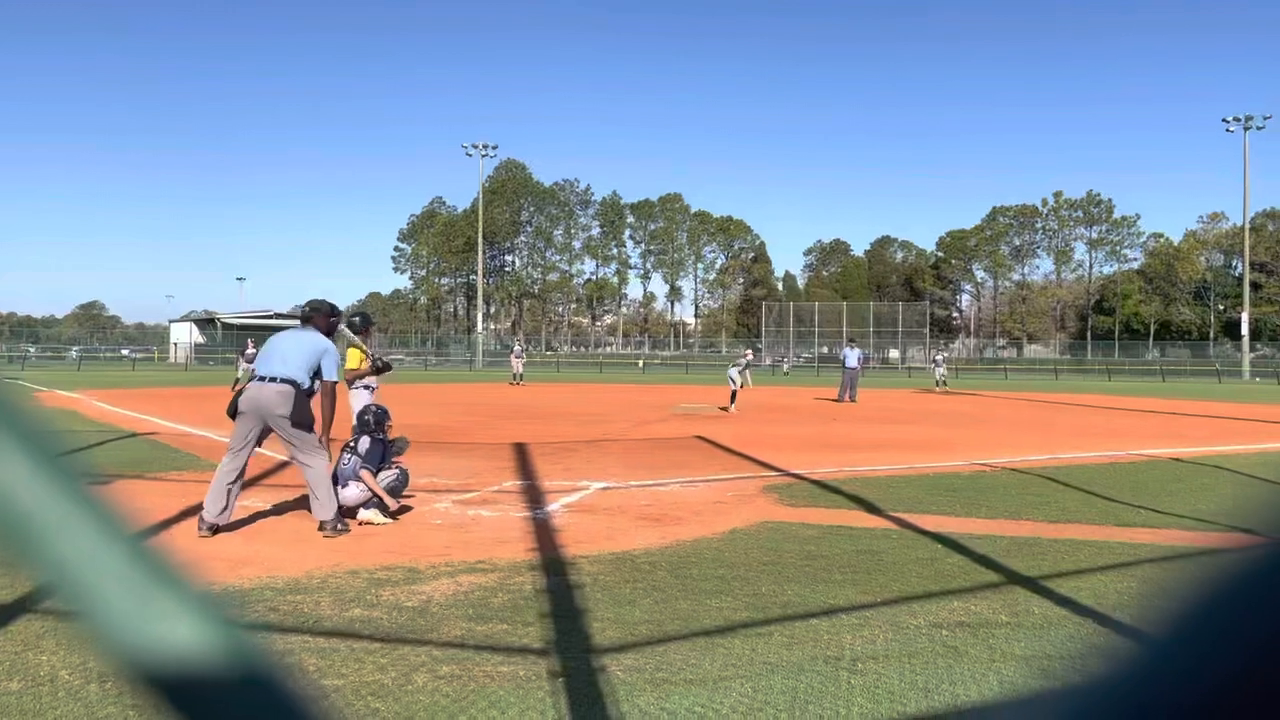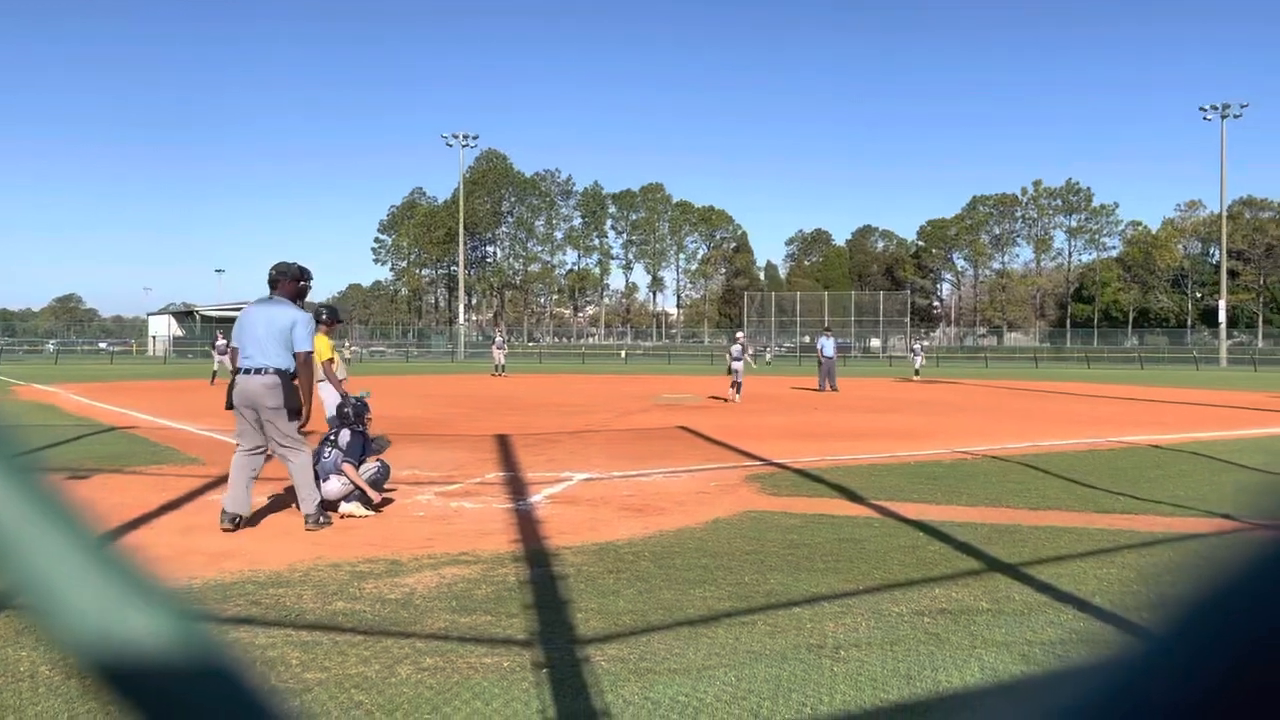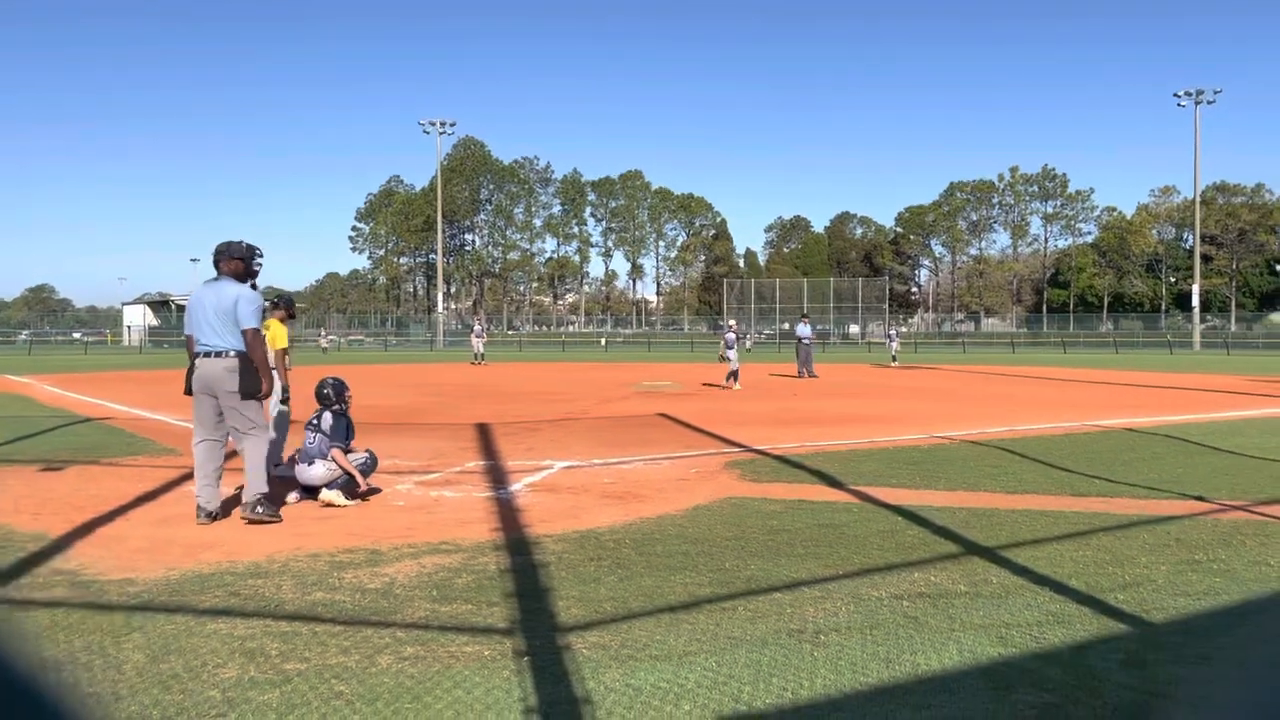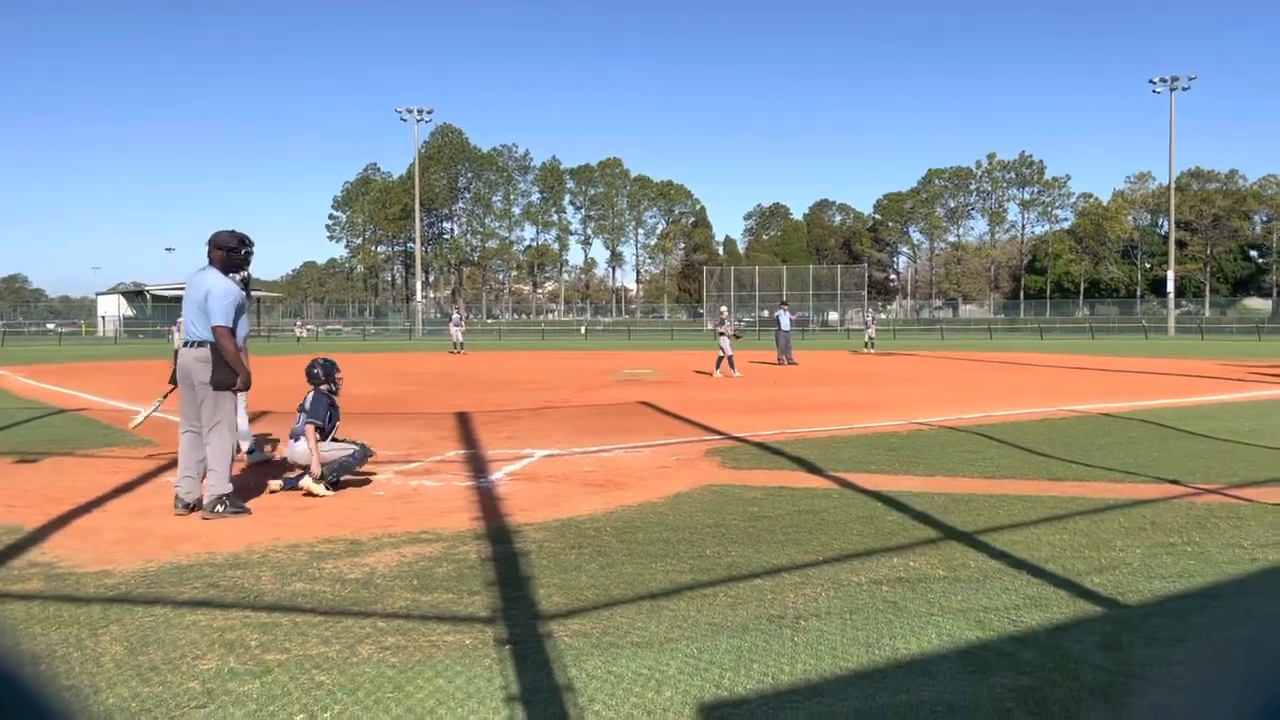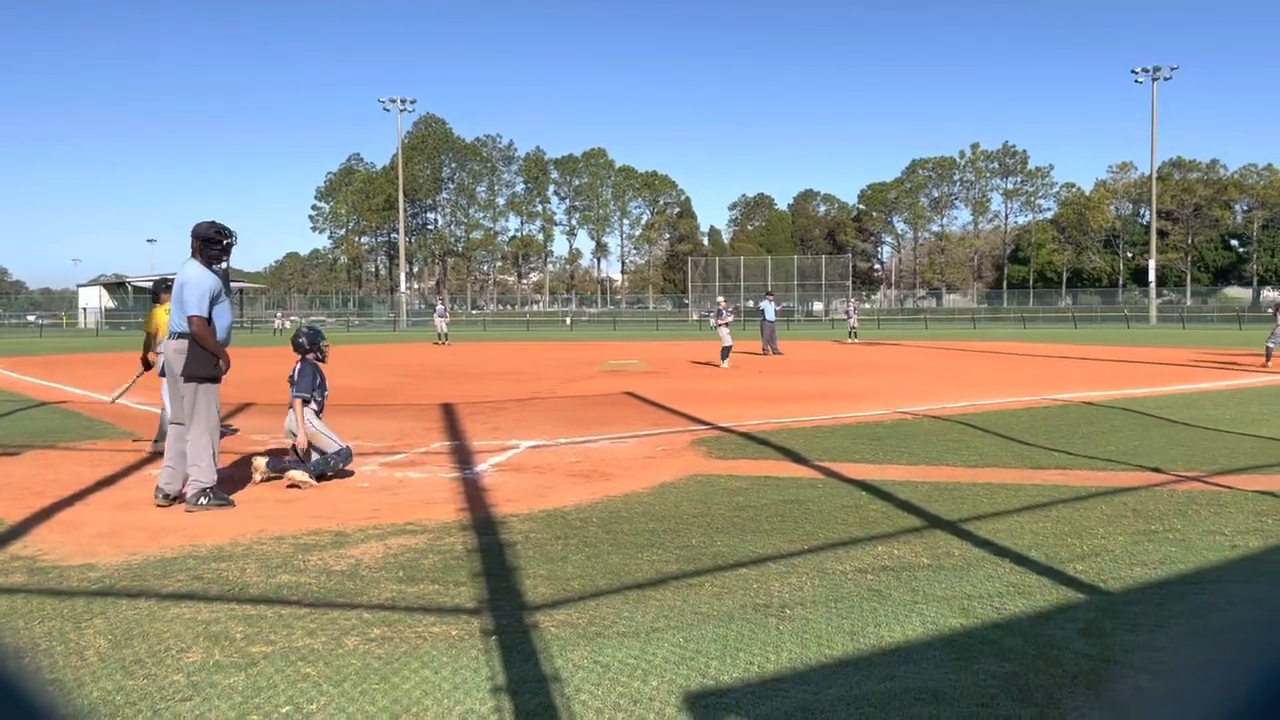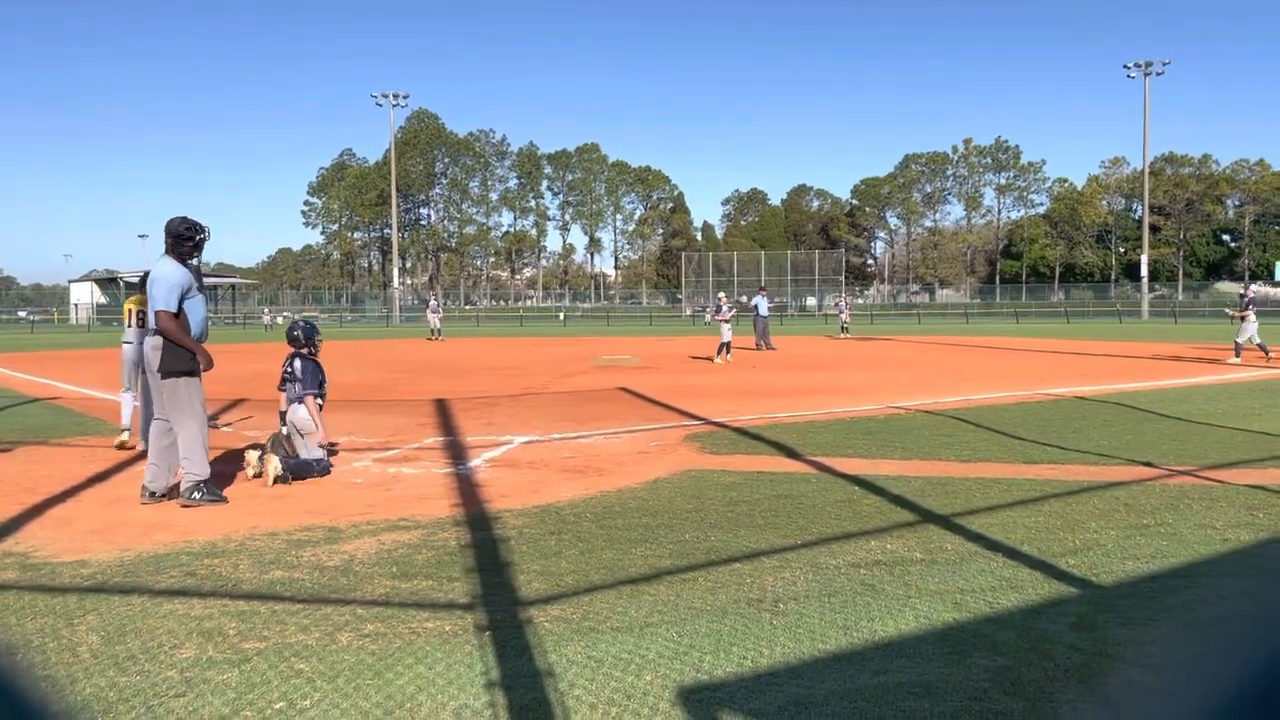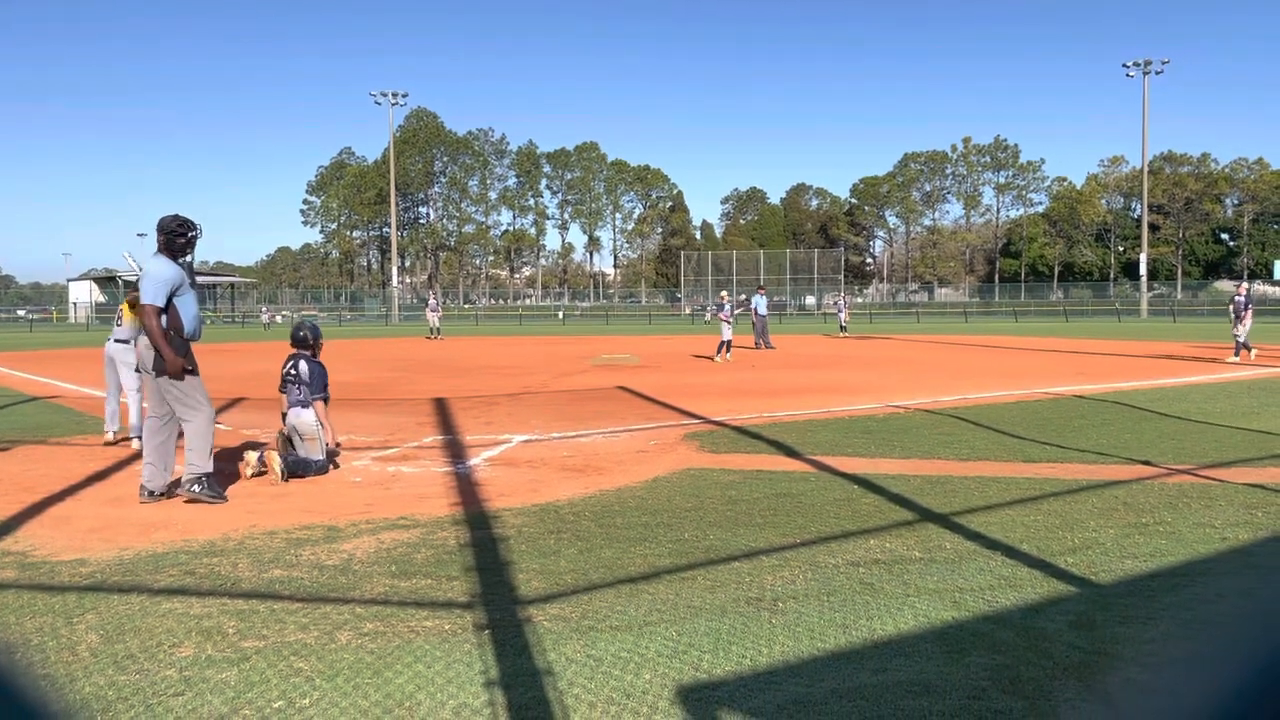
dt=0.5s
person 1, frame 1
left shoulder: (277, 337)
right shoulder: (327, 346)
right elbow: (327, 391)
right wrist: (324, 432)
left hip: (252, 393)
right hip: (285, 397)
left knee: (235, 456)
right knee: (314, 457)
left ankle: (209, 520)
right ankle: (329, 520)
person 1, frame 2
left shoulder: (247, 311)
right shoulder: (298, 316)
left elbow: (234, 356)
right elbow: (303, 363)
right wrist: (306, 403)
left hip: (243, 383)
right hip: (274, 386)
left knee: (247, 449)
right knee: (294, 450)
left ankle: (232, 512)
right ankle: (312, 513)
person 1, frame 3
left shoulder: (196, 295)
right shoulder: (245, 294)
left elbow: (190, 342)
right elbow: (252, 339)
right wrist: (267, 375)
left hip: (202, 368)
right hip: (234, 368)
left knee: (206, 438)
right knee: (253, 434)
left ankle: (207, 506)
right ankle: (254, 501)
person 1, frame 4
left shoulder: (196, 279)
right shoulder: (223, 287)
right elbow: (222, 335)
right wrist: (243, 371)
left hip: (187, 357)
right hip: (211, 361)
left knee: (191, 429)
right knee: (220, 431)
left ankle: (186, 496)
right ankle: (217, 499)
person 1, frame 5
left shoulder: (195, 270)
right shoulder: (200, 277)
right elbow: (198, 325)
right wrist: (223, 354)
left hip: (179, 350)
right hip: (194, 353)
left knee: (182, 421)
right knee: (203, 422)
left ankle: (169, 487)
right ankle: (201, 491)
person 1, frame 6
left shoulder: (179, 268)
right shoulder: (170, 272)
right elbow: (164, 321)
right wrist: (199, 349)
left hip: (165, 351)
right hip: (172, 351)
left knee: (165, 418)
right knee: (190, 417)
left ankle: (156, 485)
right ankle: (194, 485)
person 1, frame 7
left shoulder: (174, 266)
right shoulder: (162, 270)
right elbow: (148, 315)
right wrist: (170, 355)
left hip: (159, 350)
right hip: (166, 349)
left knee: (160, 416)
right knee: (198, 411)
left ankle: (153, 485)
right ankle: (196, 478)
